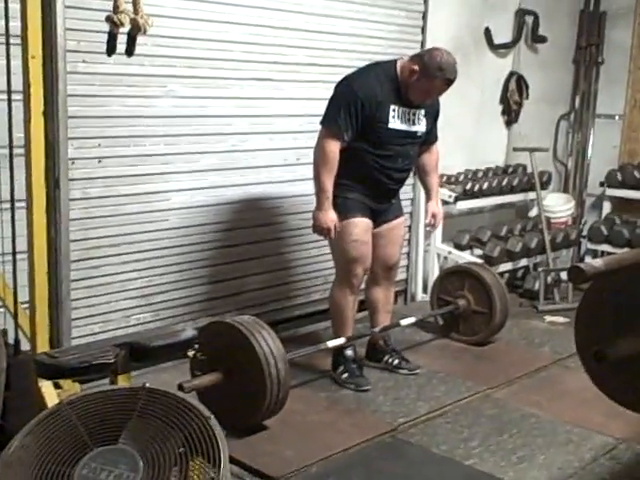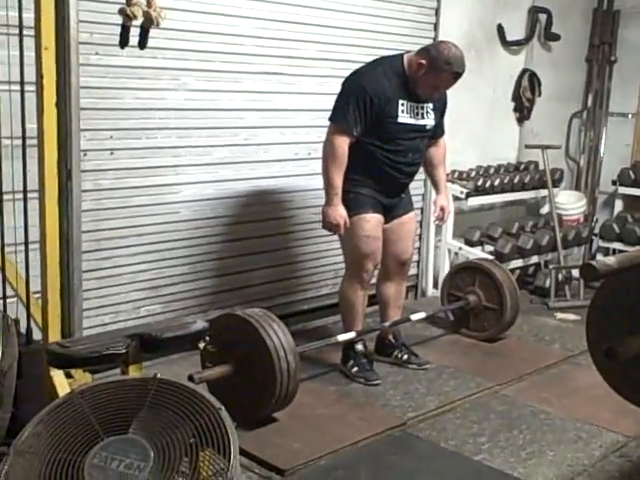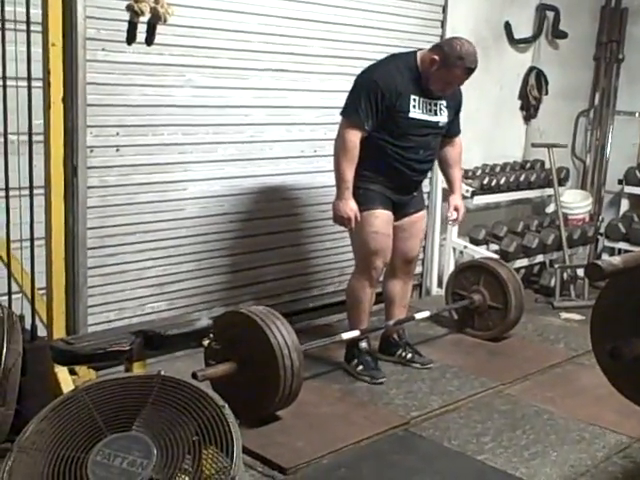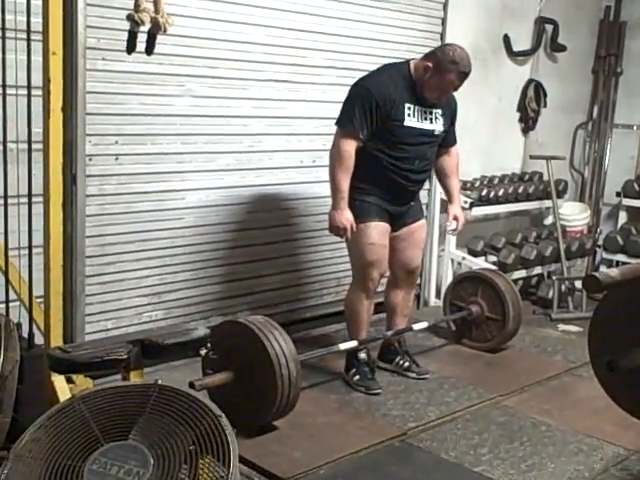
dt=0.4s
person 1, frame 1
left shoulder: (429, 100)
right shoulder: (362, 87)
left elbow: (427, 149)
right elbow: (329, 143)
left wrist: (433, 196)
right wrist: (324, 205)
left hip: (388, 197)
right hip: (350, 194)
left knee: (386, 271)
right knee: (353, 273)
left ankle: (379, 345)
right ankle: (343, 355)
person 1, frame 2
left shoulder: (436, 94)
right shoulder: (369, 83)
left elbow: (435, 143)
right elbow: (338, 140)
left wrist: (441, 190)
right wrist: (333, 200)
left hip: (399, 192)
right hip: (361, 190)
left knee: (399, 266)
right knee: (362, 270)
left ankle: (389, 341)
right ankle: (353, 350)
person 1, frame 3
left shoulder: (451, 93)
right shoulder: (383, 78)
left elbow: (450, 142)
right elbow: (350, 134)
left wrist: (455, 191)
right wrist: (344, 194)
left hip: (410, 190)
right hip: (371, 187)
left knee: (405, 265)
right knee: (372, 266)
left ankle: (393, 340)
right ankle: (357, 347)
person 1, frame 4
left shoulder: (447, 102)
right shoulder: (377, 88)
left elbow: (447, 152)
right elbow: (345, 144)
left wrist: (454, 200)
right wrist: (340, 204)
left hip: (408, 201)
right hip: (368, 198)
left knee: (408, 273)
right knee: (369, 277)
left ankle: (393, 349)
right ankle: (357, 358)
